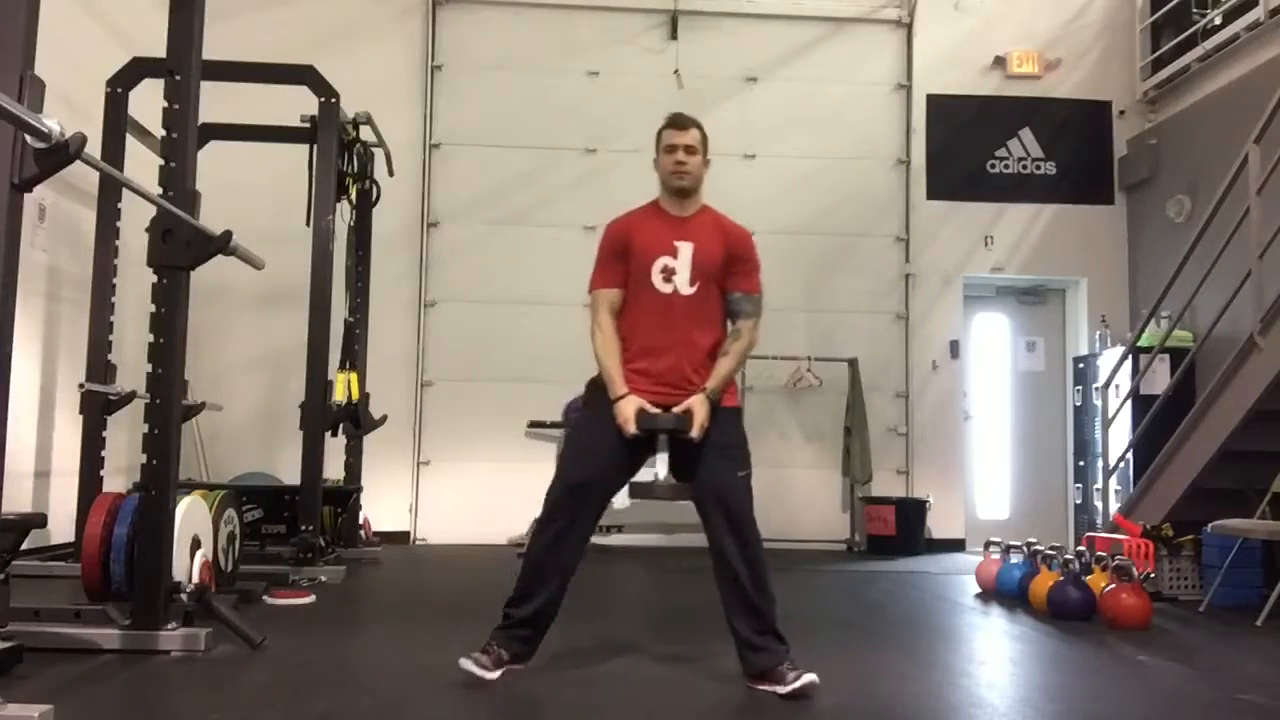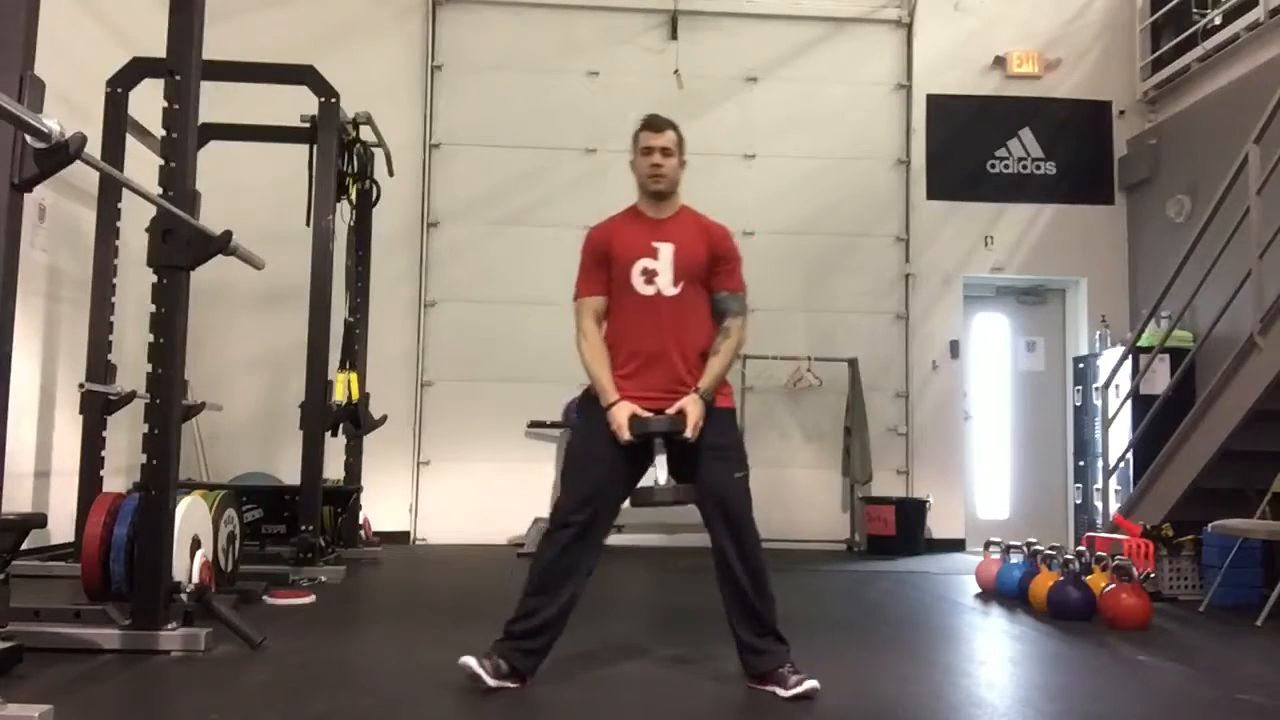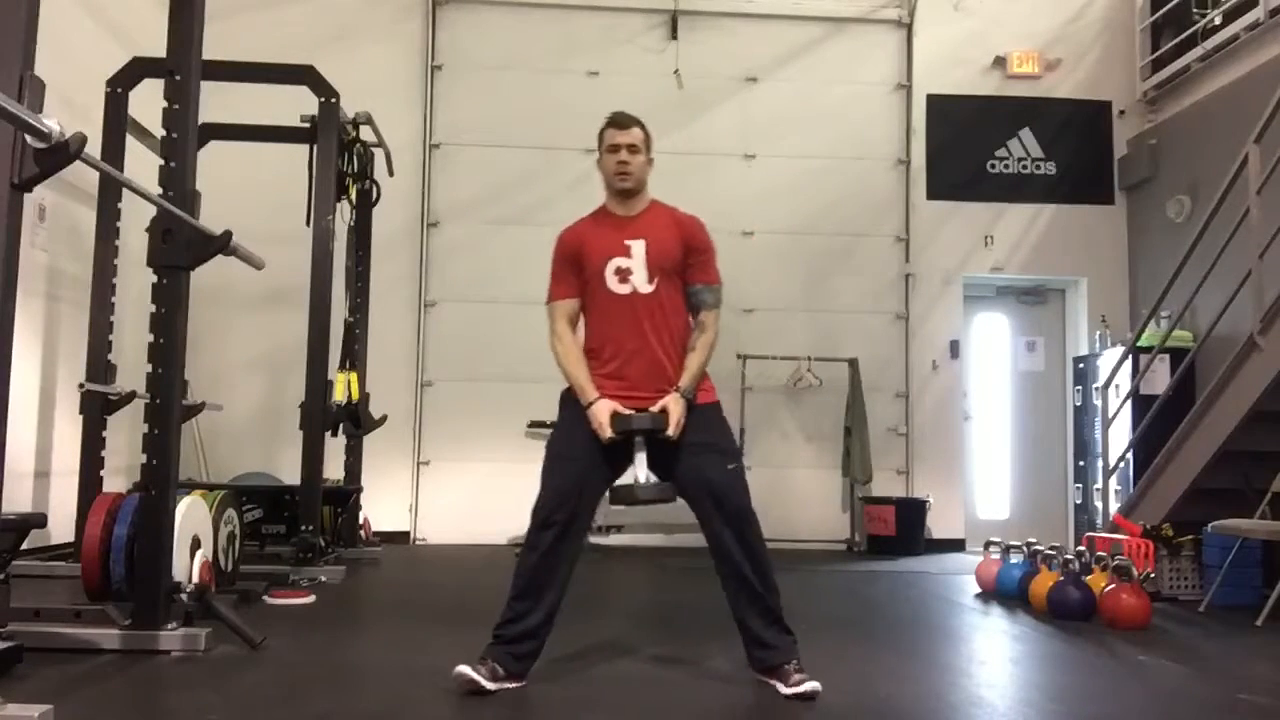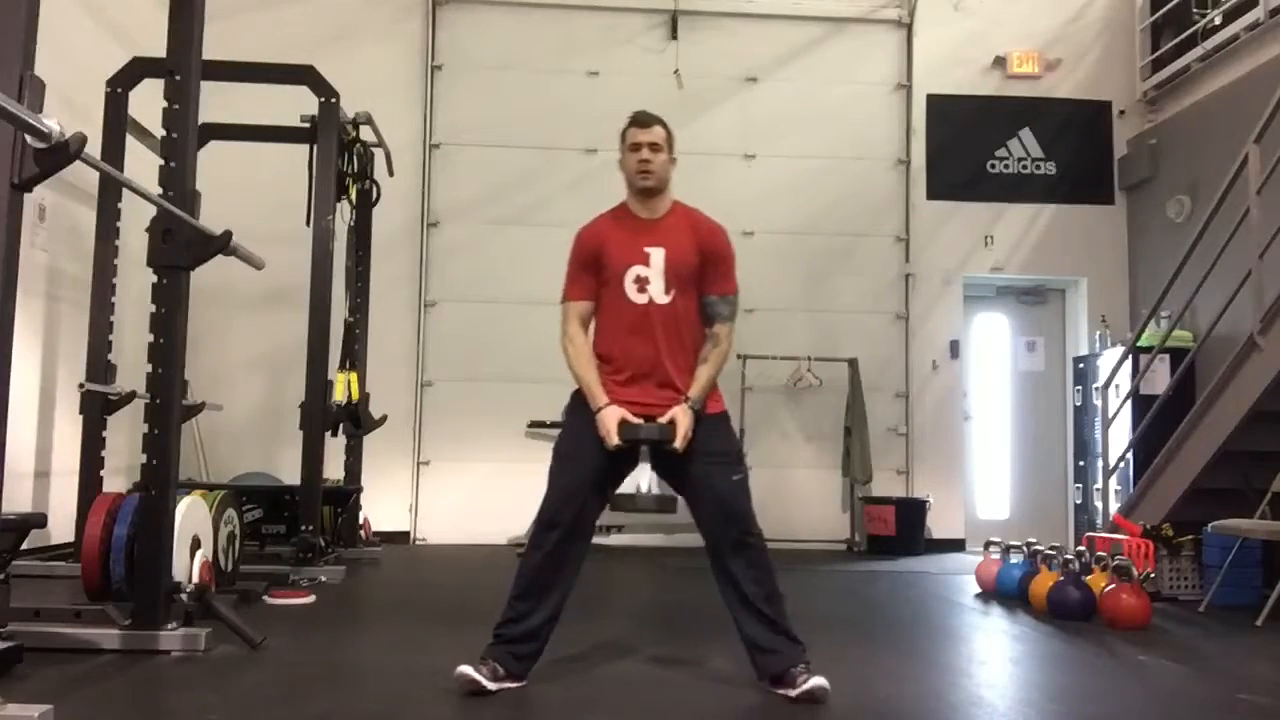
dt=0.2s
person 1, frame 1
left shoulder: (733, 239)
right shoulder: (623, 231)
left elbow: (745, 327)
right elbow: (604, 317)
left wrist: (707, 395)
right wrist: (621, 395)
left hip: (708, 402)
right hip: (624, 396)
left knee: (735, 525)
right knee: (567, 509)
left ankle: (766, 658)
right ankle: (511, 640)
person 1, frame 2
left shoulder: (714, 238)
right shoulder: (604, 237)
left elbow: (733, 326)
right elbow: (588, 325)
left wrist: (700, 395)
right wrist: (611, 400)
left hip: (700, 404)
right hip: (617, 403)
left knee: (735, 527)
right knee: (573, 523)
left ankle: (767, 660)
right ankle: (515, 657)
person 1, frame 3
left shoulder: (686, 230)
right shoulder: (575, 239)
left elbow: (708, 320)
right elbow: (561, 327)
left wrist: (682, 393)
right wrist: (591, 400)
left hip: (684, 401)
right hip: (597, 404)
left knee: (733, 519)
right knee: (554, 523)
left ankle: (776, 656)
right ankle: (508, 658)
person 1, frame 4
left shoulder: (707, 235)
right shoulder: (594, 237)
left elbow: (721, 329)
right elbow: (573, 329)
left wrist: (691, 405)
right wrist: (601, 406)
left hip: (693, 408)
right hip: (606, 408)
left knee: (735, 529)
right knee: (559, 526)
left ankle: (783, 664)
right ankle: (508, 658)
